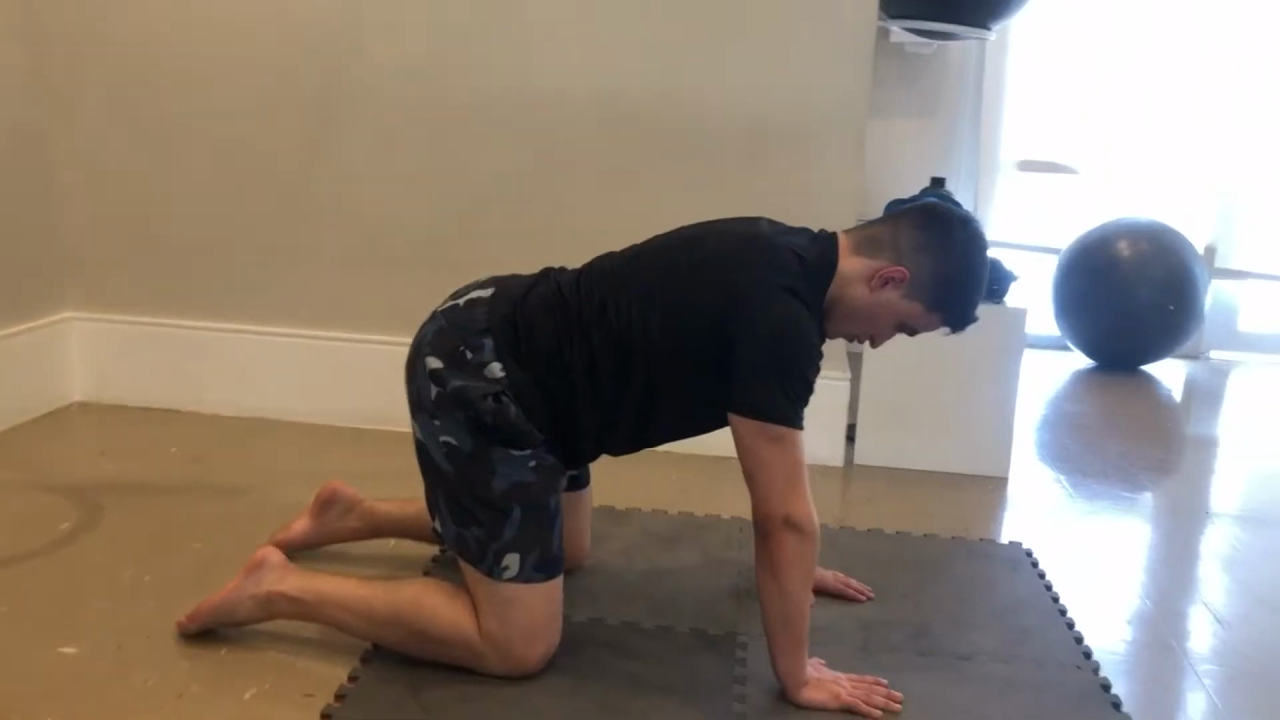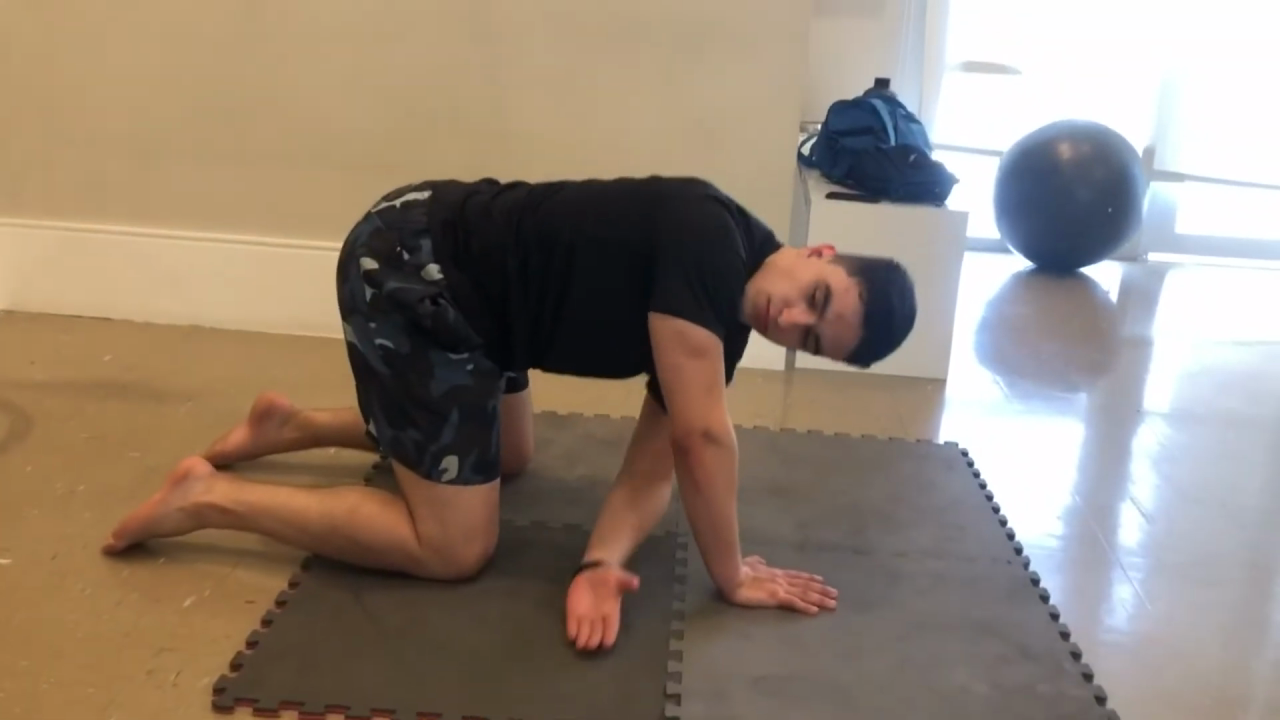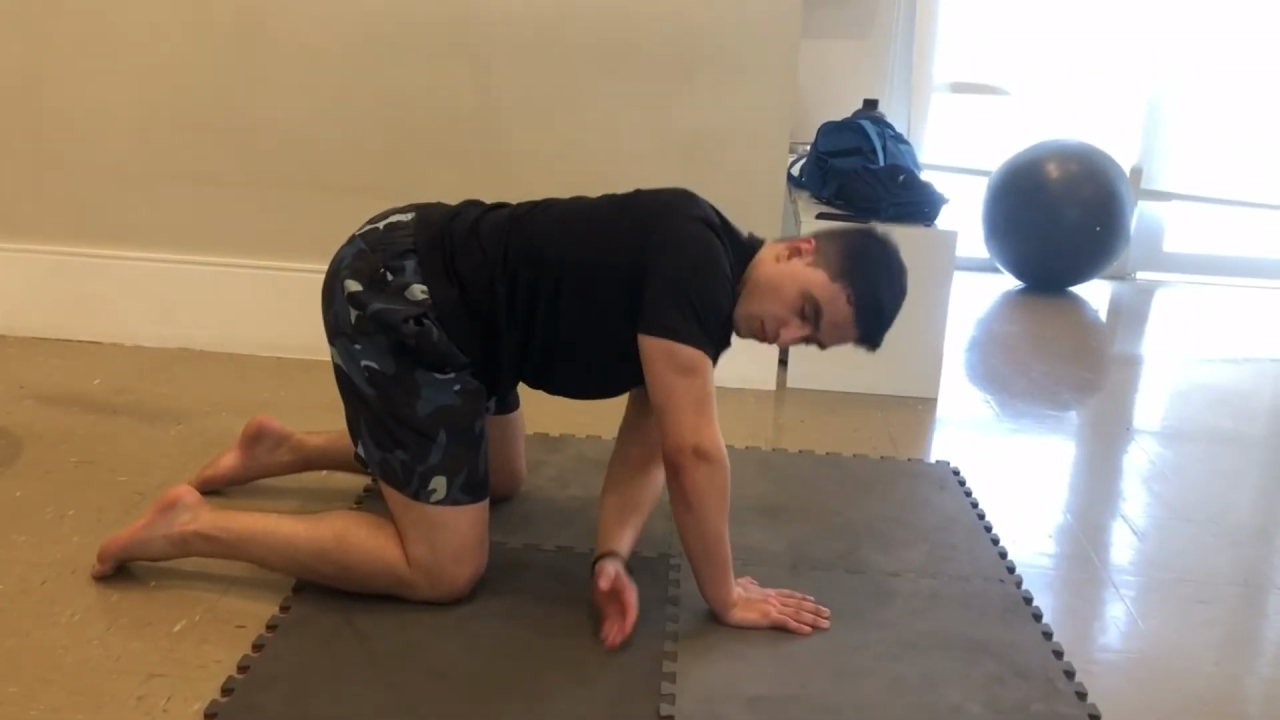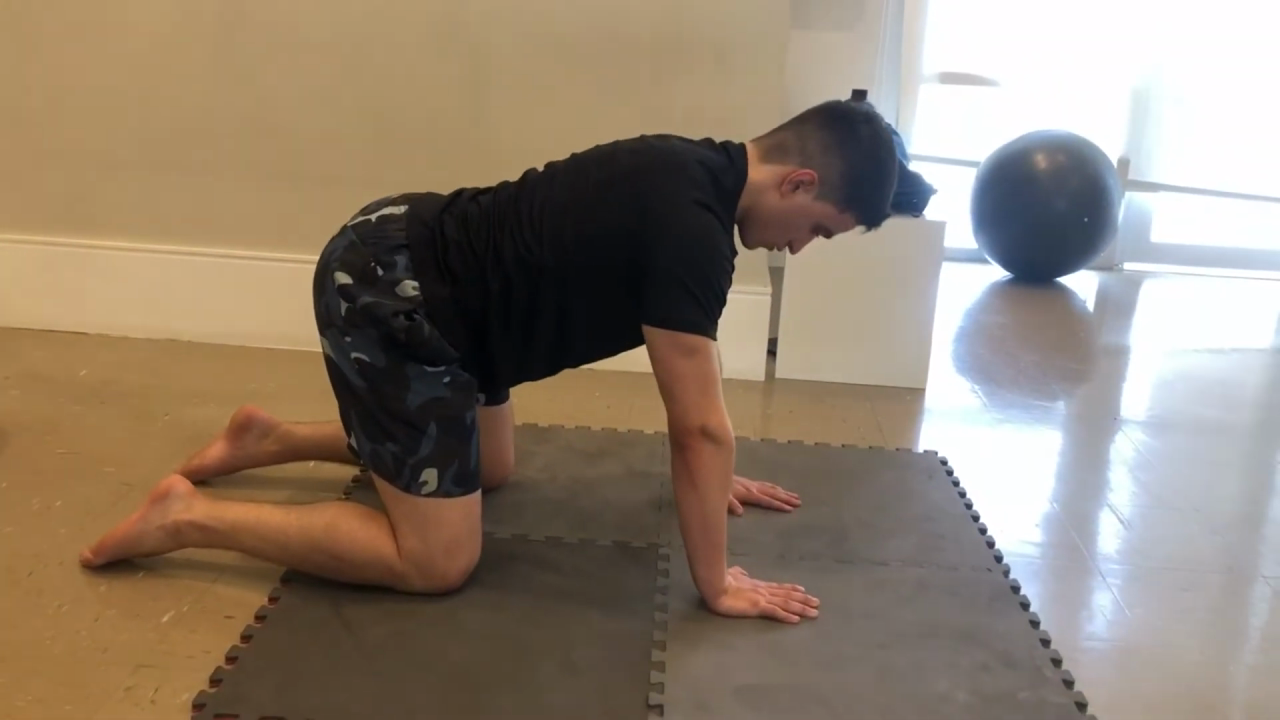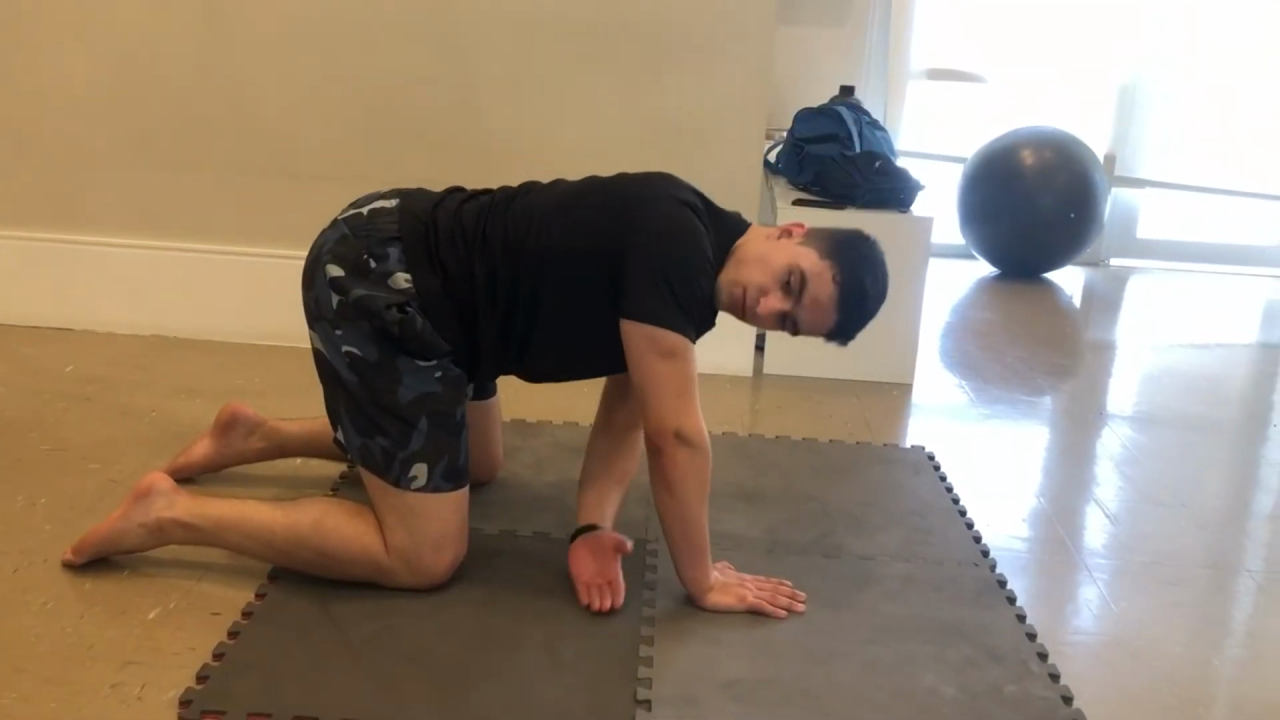
dt=1s
person 1, frame 1
left shoulder: (787, 267)
right shoulder: (779, 312)
right elbow: (785, 516)
left wrist: (795, 566)
left hip: (501, 348)
right hip: (477, 377)
left knee: (564, 553)
right knee: (518, 644)
left ankle: (356, 515)
right ankle: (280, 587)
person 1, frame 2
left shoulder: (727, 316)
right shoulder: (707, 241)
left elbow: (657, 461)
right elbow: (702, 436)
left wrist: (599, 564)
right wrist: (732, 575)
left hip: (443, 268)
right hip: (409, 269)
left knee: (506, 458)
right knee: (456, 545)
left ankle: (292, 422)
right ankle: (212, 498)
person 1, frame 3
left shoulder: (706, 307)
right shoulder: (693, 256)
left elbow: (644, 453)
right elbow: (693, 450)
left wrist: (611, 559)
right wrist: (724, 595)
left hip: (422, 290)
right hip: (393, 297)
left knee: (500, 478)
right knee: (444, 569)
left ankle: (283, 448)
right ankle: (194, 526)
person 1, frame 4
left shoulder: (692, 178)
right shoulder: (691, 226)
right elbow: (699, 427)
left wrist: (713, 473)
right wrist: (716, 584)
left hip: (407, 258)
right hip: (388, 296)
left knee: (488, 470)
right knee: (438, 561)
left ankle: (272, 437)
right ankle: (190, 516)
person 1, frame 5
left shoulder: (689, 271)
right shoulder: (677, 239)
left elbow: (627, 415)
right elbow: (676, 435)
left wrist: (591, 530)
right wrist: (702, 580)
left hip: (404, 271)
right hip: (376, 279)
left knee: (477, 466)
right knee: (424, 555)
left ankle: (258, 432)
right ankle: (174, 513)
